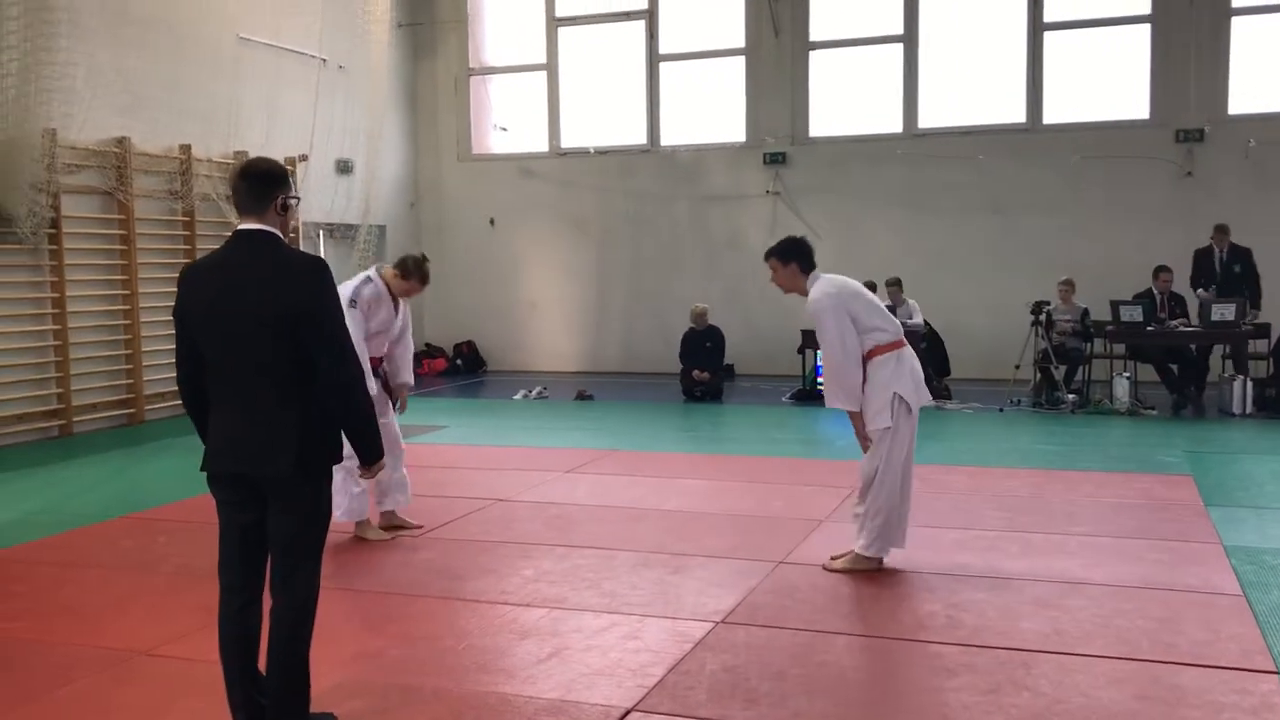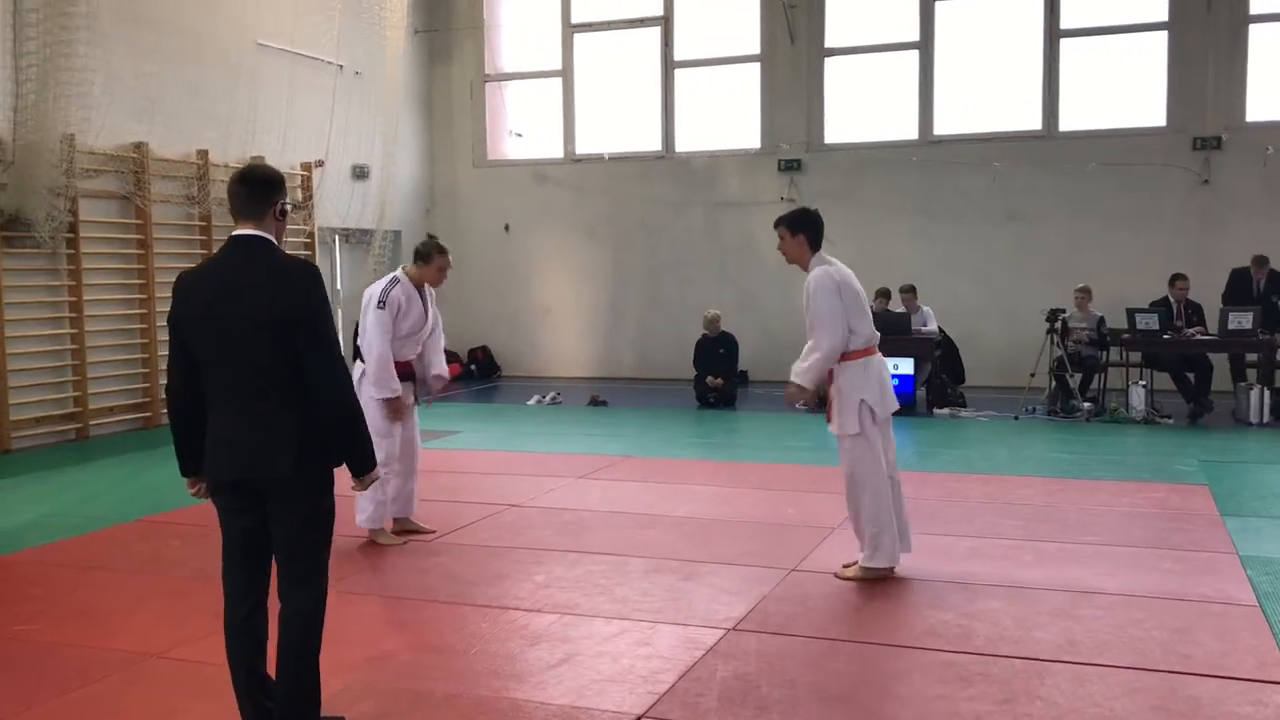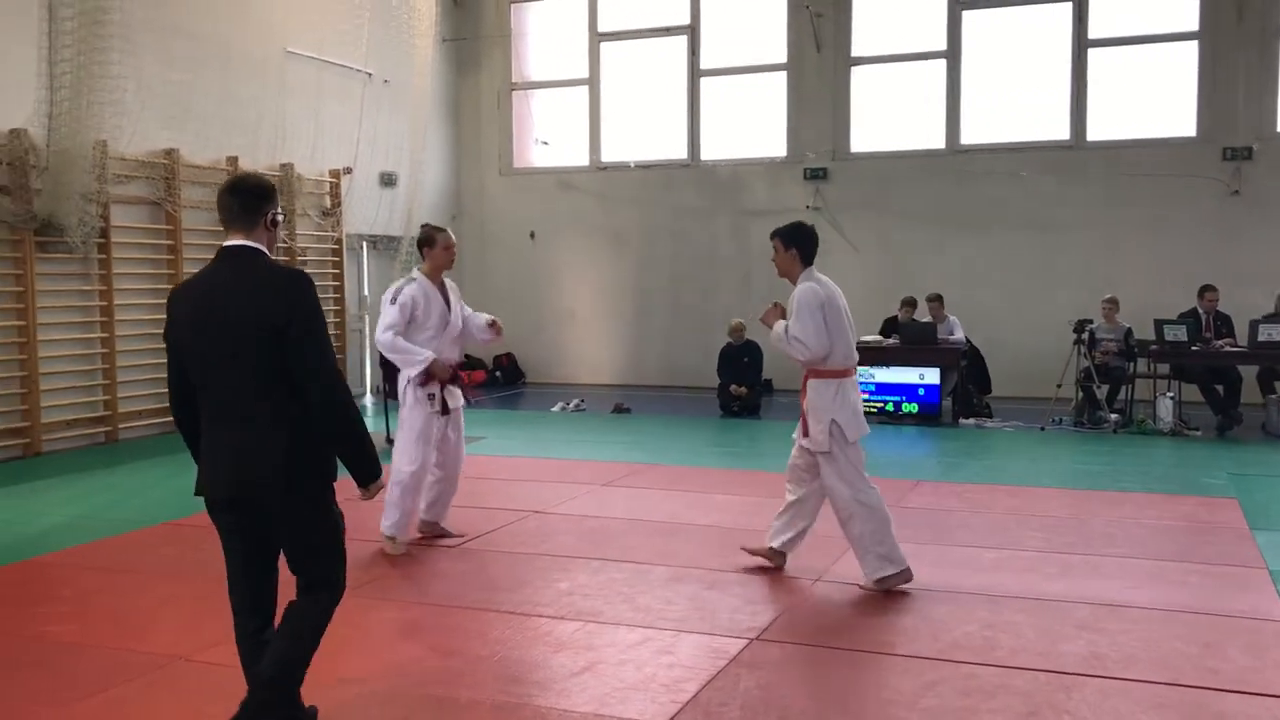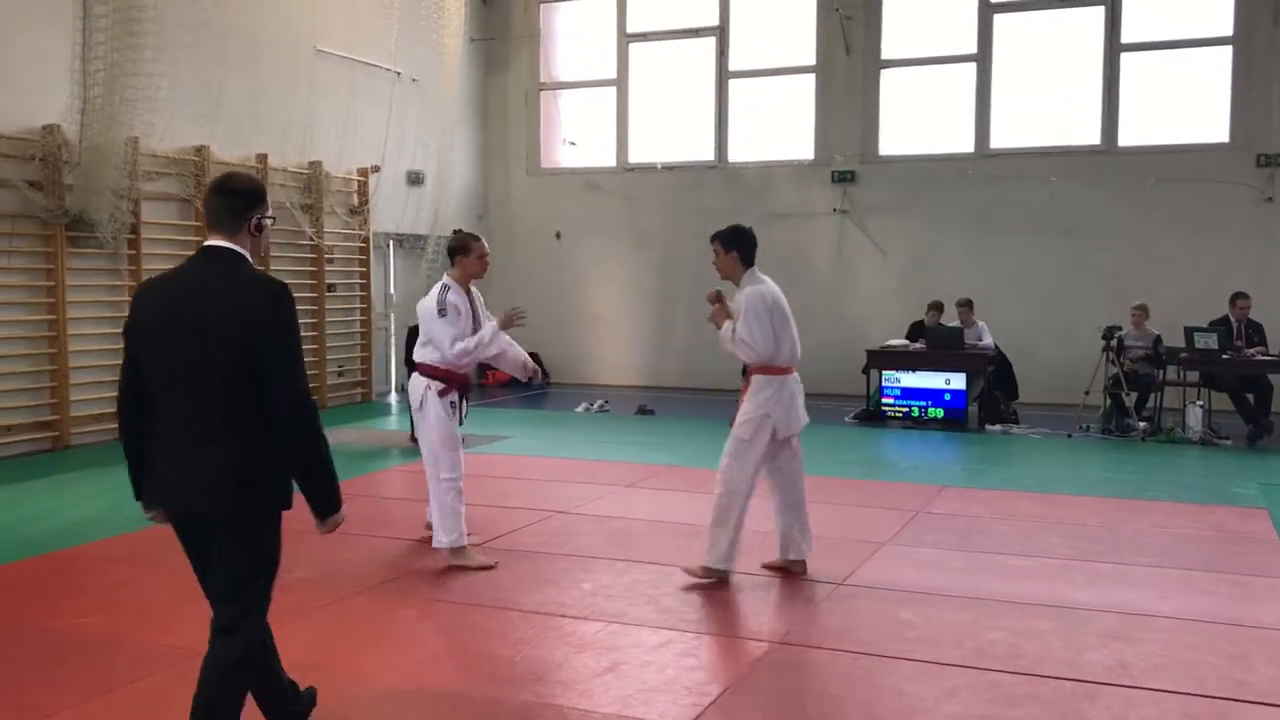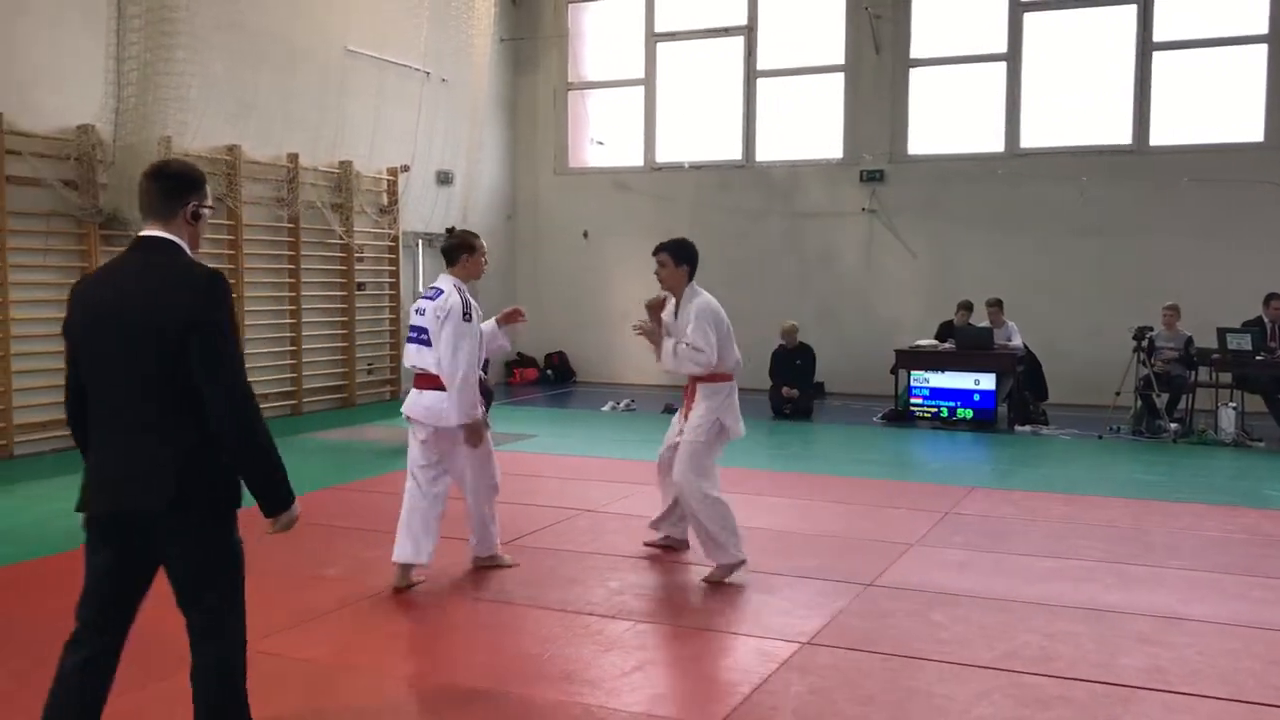
dt=0.5s
person 1, frame 1
left shoulder: (196, 278)
right shoulder: (305, 272)
left elbow: (189, 378)
right elbow: (340, 371)
right wrist: (368, 444)
left hip: (229, 455)
right hip: (296, 455)
left knee: (237, 587)
right knee: (293, 588)
person 1, frame 2
left shoulder: (191, 284)
right shoulder: (297, 276)
left elbow: (181, 387)
right elbow: (330, 377)
left wrist: (191, 461)
right wrist: (360, 455)
left hip: (228, 461)
right hip: (296, 459)
left knee: (243, 591)
right knee: (301, 591)
person 1, frame 3
left shoulder: (185, 297)
right shoulder: (288, 286)
left elbow: (182, 399)
right elbow: (326, 388)
right wrist: (365, 466)
left hip: (223, 474)
right hip: (291, 469)
left knee: (251, 602)
right knee: (321, 585)
person 1, frame 4
left shoulder: (152, 295)
right shoulder: (266, 296)
left elbow: (131, 404)
right elbow: (293, 408)
left wrist: (146, 483)
right wrist: (325, 496)
left hip: (178, 486)
right hip: (244, 488)
left knee: (238, 609)
right knee: (236, 623)
person 1, frame 5
left shoulder: (90, 289)
right shoulder: (200, 286)
left elbow: (76, 400)
right elbow: (231, 404)
right wrist: (277, 495)
left hip: (112, 491)
right hip: (190, 491)
left knee: (96, 634)
right knee: (215, 632)
person 2, frame 1
left shoulder: (820, 300)
right shoulder: (829, 287)
left elbow: (843, 358)
left wrist: (855, 413)
right wrist: (859, 408)
left hip: (888, 376)
right hip: (892, 371)
left knee: (882, 466)
right knee: (887, 465)
left ankle: (869, 552)
right ankle: (872, 545)
person 2, frame 2
left shoulder: (819, 279)
right shoulder: (830, 270)
left elbow: (830, 340)
left wrist: (801, 380)
right wrist: (808, 376)
left hip: (855, 379)
right hip: (863, 372)
left knee: (863, 471)
right knee: (875, 467)
left ankle: (877, 560)
right ankle: (881, 551)
person 2, frame 3
left shoulder: (808, 292)
right shoulder: (818, 286)
left elbow: (809, 348)
left wrist: (778, 325)
right wrist: (785, 322)
left hip: (829, 397)
right hip: (827, 391)
left knee: (849, 486)
right knee: (802, 474)
left ankle: (890, 566)
right ankle: (778, 547)
person 2, frame 4
left shoulder: (753, 295)
right shoulder: (759, 288)
left elbow: (754, 350)
left wrist: (724, 325)
right wrist: (728, 314)
left hip: (768, 391)
right hip: (780, 386)
left knee: (733, 477)
right knee: (785, 475)
left ankle: (718, 562)
right ankle: (794, 555)
person 2, frame 5
left shoulder: (701, 307)
right shoulder: (675, 304)
left elbow: (700, 360)
right elbow: (666, 354)
left wrist: (663, 339)
right wrist: (655, 322)
left hip: (714, 397)
right hip: (697, 395)
left knee: (691, 479)
right knee: (668, 465)
left ankle: (729, 554)
right ankle: (672, 533)
person 3, frame 1
left shoulder: (399, 296)
right shoulder: (359, 291)
left elbow: (401, 342)
right elbow: (351, 347)
left wrist: (402, 383)
left hip: (373, 372)
left knee: (390, 445)
right knee: (351, 449)
left ankle: (389, 512)
right ankle: (360, 520)
person 3, frame 2
left shoulder: (426, 293)
right shoulder: (386, 292)
left elbow: (432, 339)
right elbow: (377, 348)
left wrist: (435, 375)
right wrist: (391, 394)
left hip: (403, 376)
right hip: (375, 378)
left knee: (407, 451)
right knee: (380, 453)
left ankle: (402, 517)
right ankle: (375, 524)
person 3, frame 3
left shoulder: (449, 288)
right shoulder: (405, 292)
left elbow: (463, 324)
right elbow: (385, 338)
left wrist: (487, 325)
right wrist: (428, 362)
left hip: (448, 385)
right hip: (420, 386)
left knee: (450, 459)
right knee: (413, 461)
left ankle: (429, 521)
right ankle: (392, 531)
person 3, frame 4
left shoulder: (471, 295)
right shoulder: (442, 300)
left elbow: (495, 337)
right elbow: (454, 351)
left wrist: (523, 362)
right wrist: (497, 329)
left hip: (452, 390)
right hip: (434, 391)
left knee: (446, 464)
right knee: (446, 468)
left ankle: (437, 523)
right ankle: (455, 548)
person 3, frame 5
left shoulder: (430, 296)
right shoulder: (459, 300)
right elbow: (458, 366)
left wrist: (498, 324)
right wrist: (472, 417)
left hip: (419, 400)
right hip: (449, 404)
left knee: (423, 485)
right knee: (481, 482)
left ankle: (405, 567)
right ankle: (485, 553)
